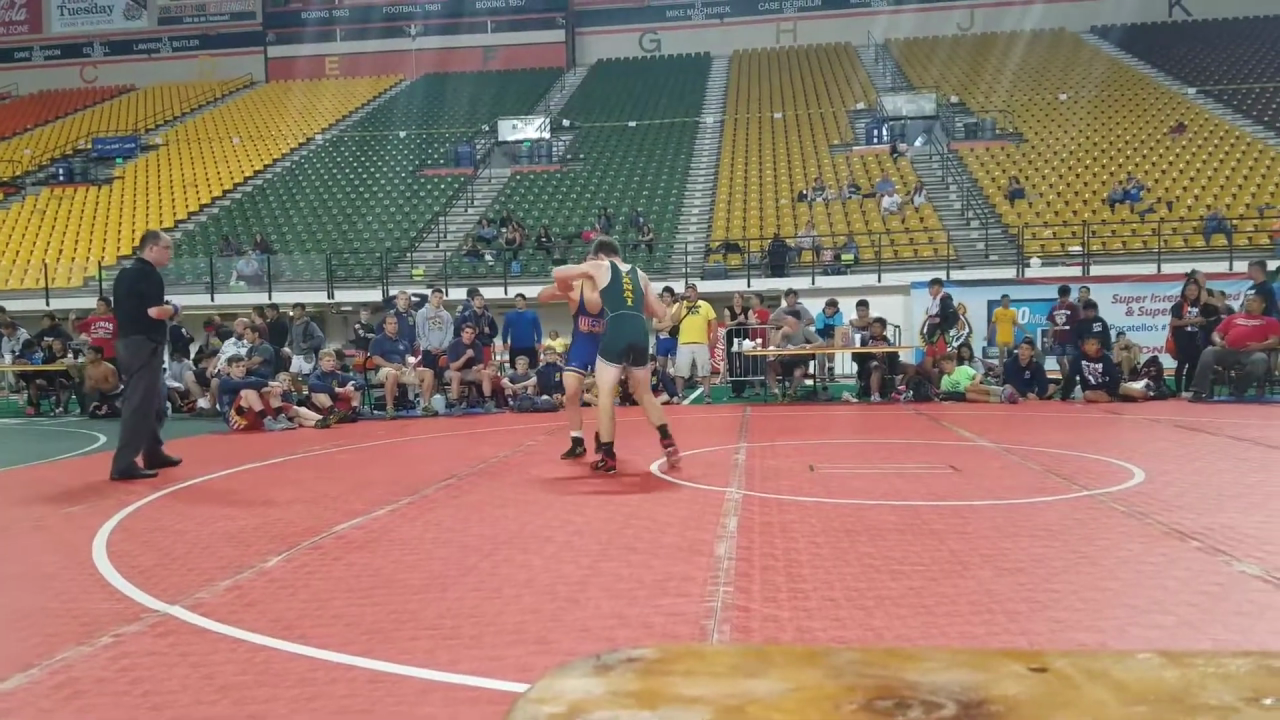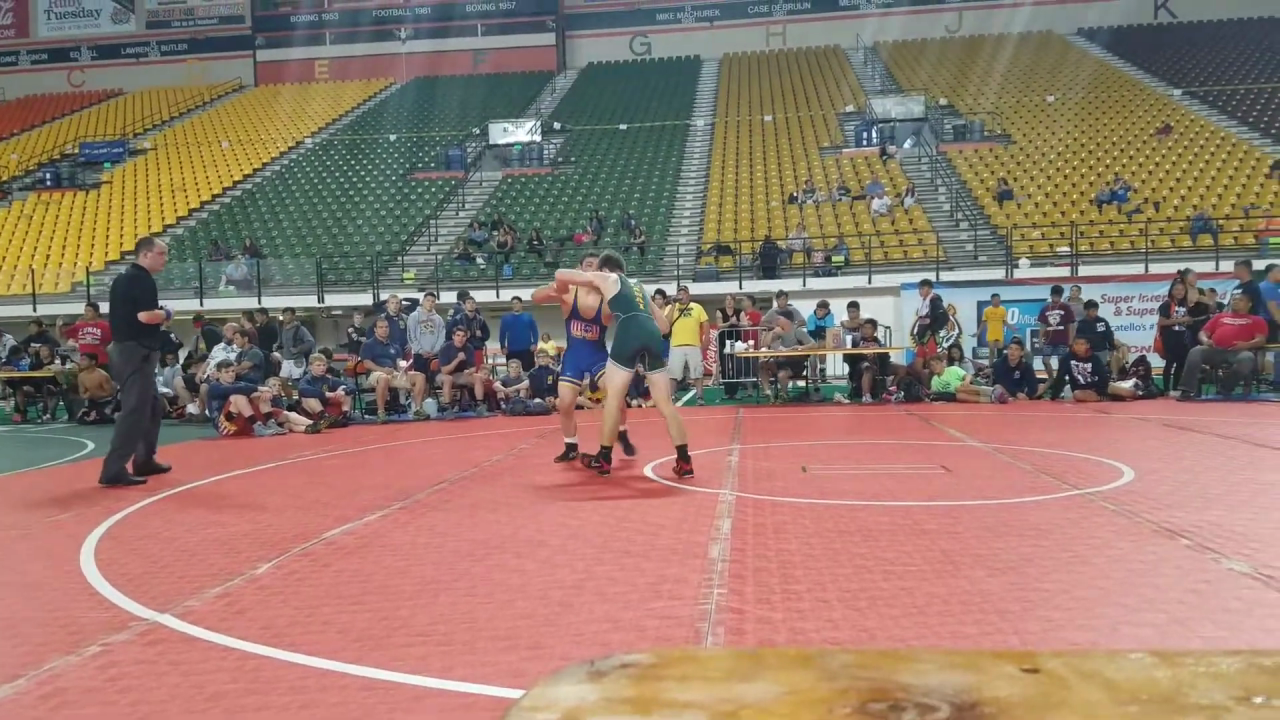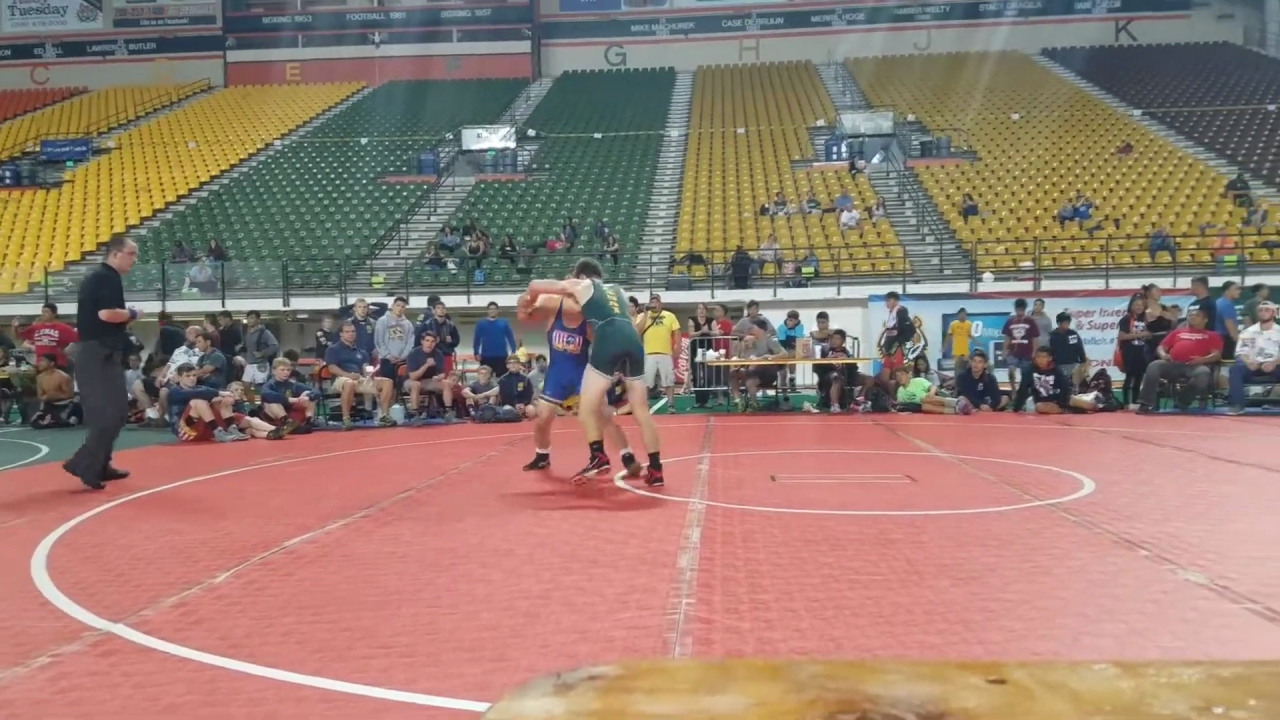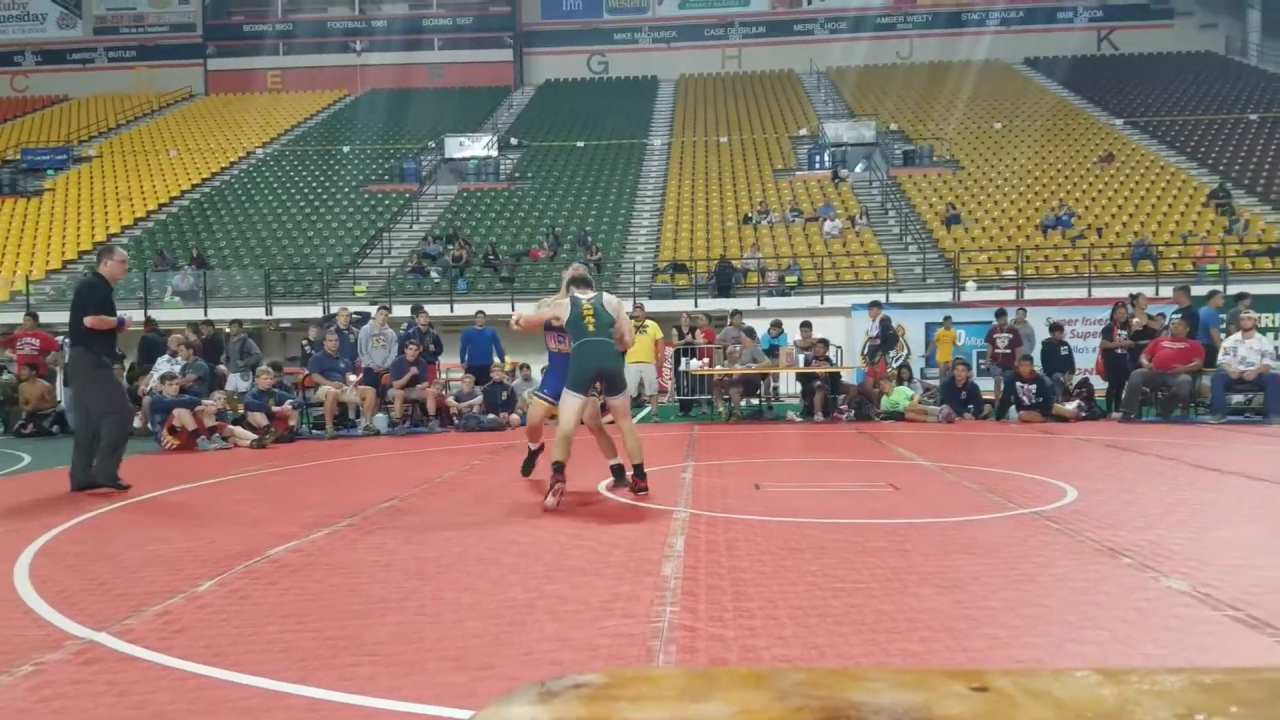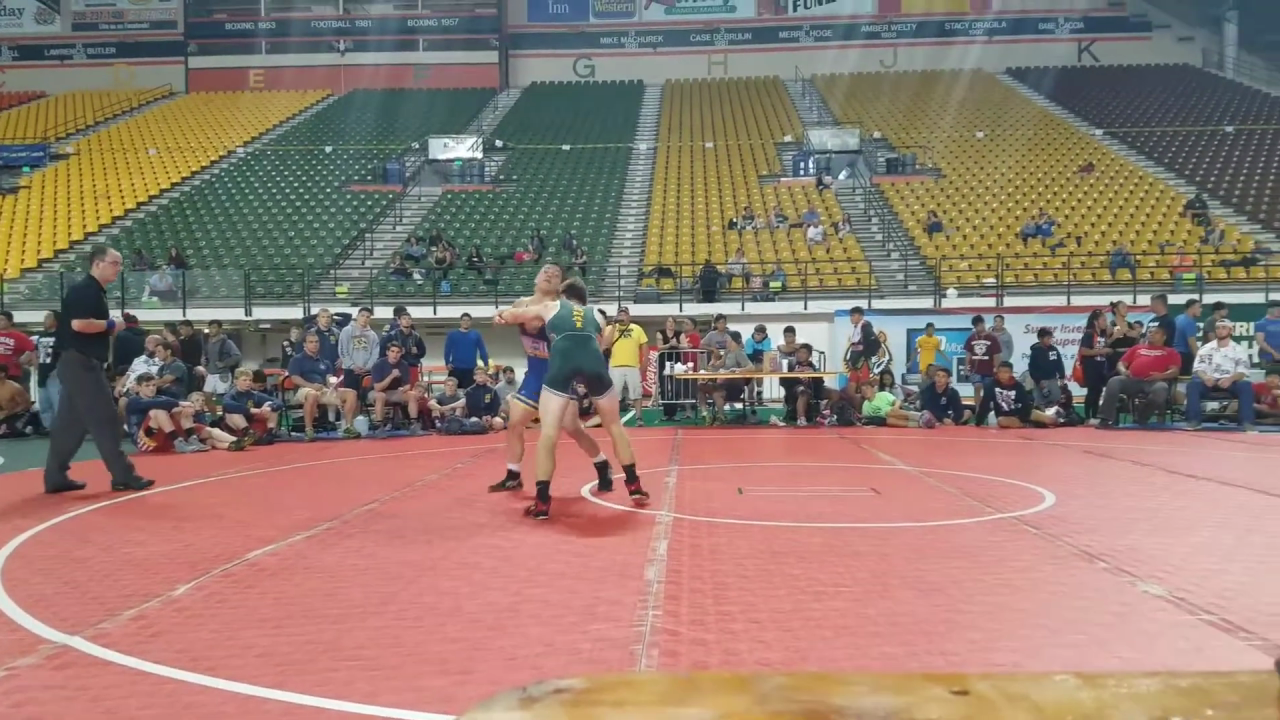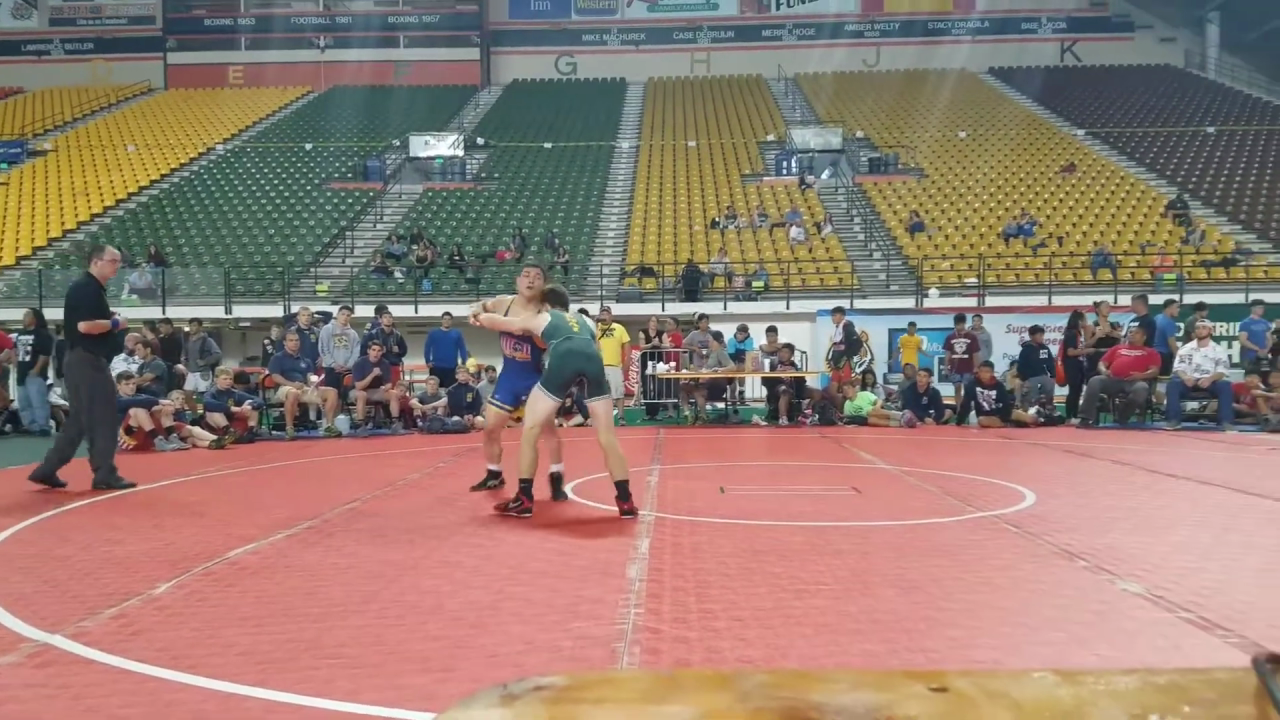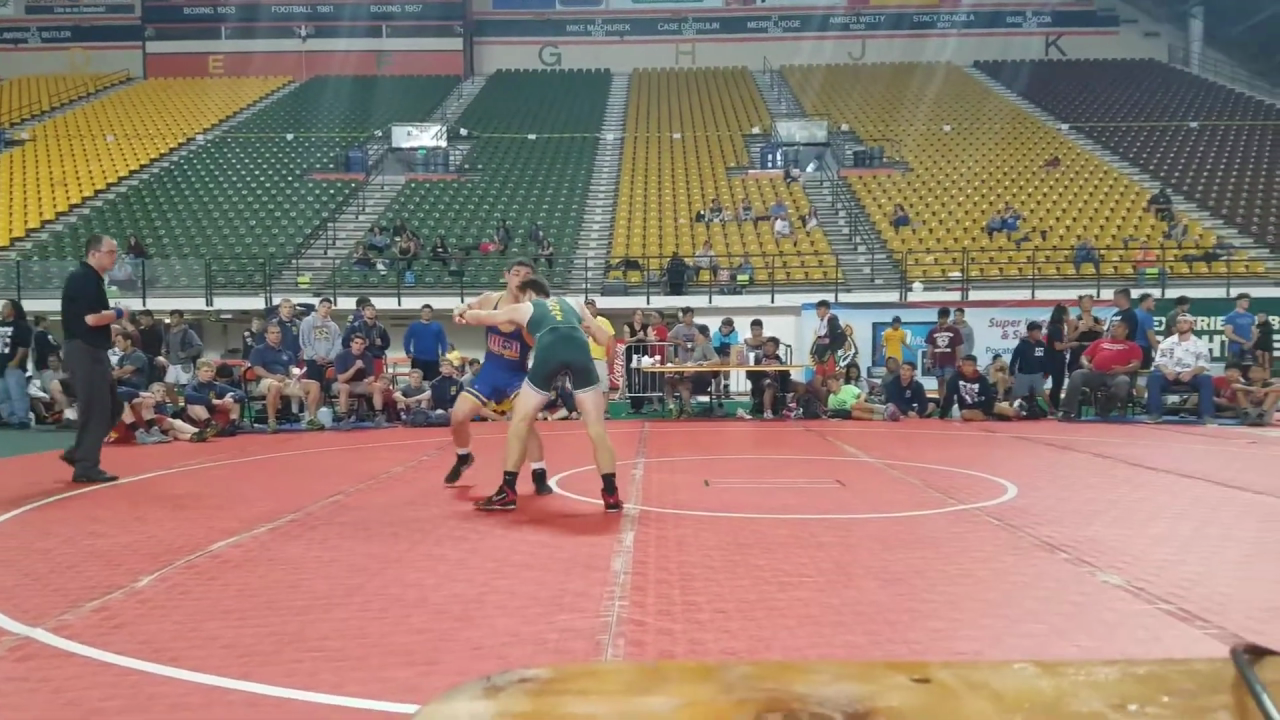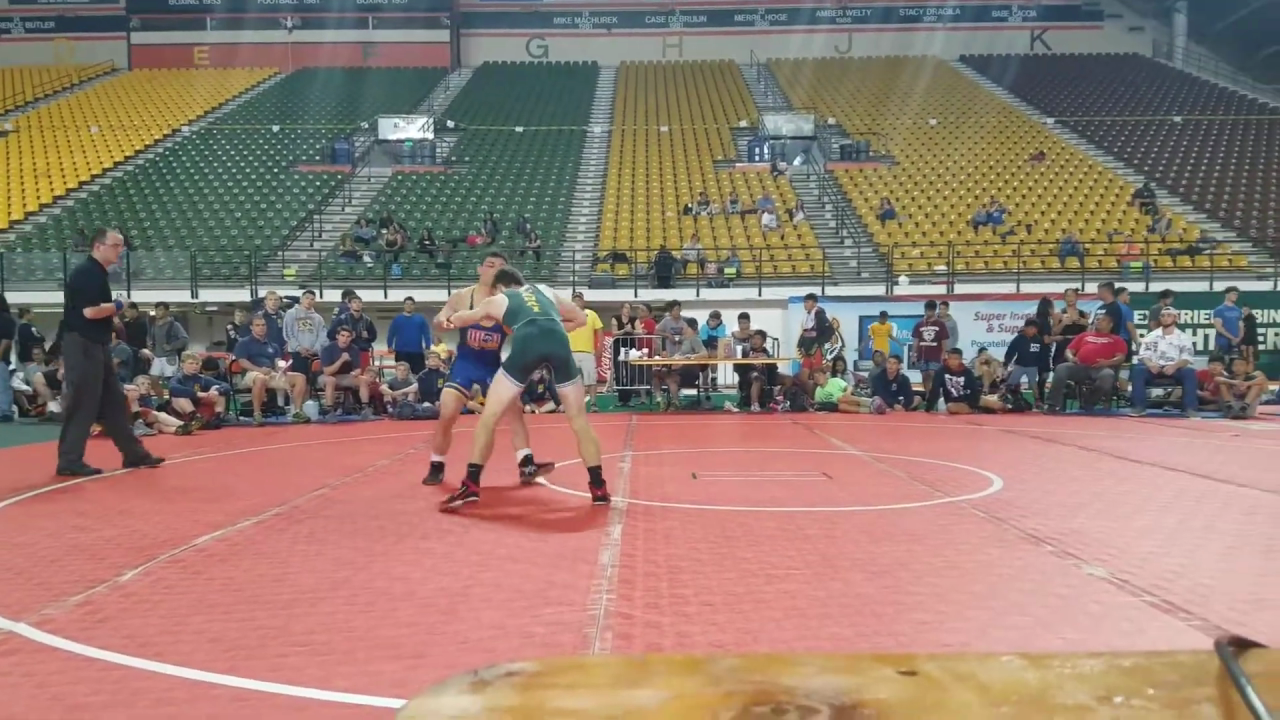
dt=0.2s
person 1, frame 1
left shoulder: (125, 274)
right shoulder: (149, 274)
right elbow: (155, 311)
left wrist: (165, 309)
right wrist: (173, 308)
left hip: (127, 343)
right hip: (143, 345)
left knee: (153, 401)
right knee: (140, 404)
left ankle: (153, 454)
right ankle: (123, 464)
person 1, frame 2
left shoulder: (123, 279)
right shoulder: (142, 280)
right elbow: (146, 315)
left wrist: (159, 315)
right wrist: (166, 314)
left hip: (124, 349)
right hip: (137, 352)
left knee: (151, 407)
right knee: (135, 411)
left ankle: (144, 461)
right ankle: (113, 469)
person 1, frame 3
left shoulder: (96, 278)
right shoulder: (108, 278)
right elbow: (107, 313)
left wrist: (124, 316)
right wrist: (131, 314)
left hip: (91, 351)
right hip: (100, 352)
left knee: (100, 410)
right knee: (115, 410)
left ankle: (99, 465)
right ankle: (83, 463)
person 1, frame 4
left shoulder: (96, 287)
right shoulder: (95, 286)
right elbow: (91, 320)
left wrist: (116, 325)
right wrist: (120, 321)
left hip: (86, 360)
right hip: (90, 360)
left knee: (90, 420)
right knee: (121, 413)
left ankle: (82, 474)
right ankle: (106, 471)
person 1, frame 5
left shoulder: (94, 291)
right shoulder: (84, 289)
right elbow: (78, 324)
left wrist: (109, 328)
right wrist: (110, 325)
left hip: (81, 364)
right hip: (81, 363)
left knee: (70, 423)
right knee: (106, 420)
left ankle: (55, 477)
right ankle: (123, 475)
person 1, frame 6
left shoulder: (94, 288)
right shoulder: (85, 289)
right elbow: (84, 325)
left wrist: (112, 325)
right wrist: (115, 323)
left hip: (86, 362)
right hip: (87, 362)
left knee: (80, 420)
right knee: (103, 419)
left ankle: (46, 470)
right ankle: (105, 475)
person 1, frame 7
left shoulder: (89, 278)
right shoulder: (85, 279)
right elbow: (91, 318)
left wrist: (111, 316)
right wrist: (118, 313)
left hip: (88, 353)
right hip: (84, 353)
left knee: (112, 407)
right knee: (96, 411)
left ankle: (79, 453)
right ankle: (86, 467)
person 1, frame 8
left shoulder: (97, 272)
right shoulder: (87, 273)
right elbow: (90, 311)
left wrist: (114, 308)
right wrist: (118, 305)
left hip: (93, 346)
right hip: (83, 346)
left knee: (117, 401)
right knee: (83, 405)
left ankle: (133, 453)
right ankle: (70, 461)
person 2, frame 1
left shoulder: (598, 268)
right shoulder: (640, 275)
left elbow: (557, 274)
right elbow: (660, 311)
left wrist: (566, 288)
left hip: (615, 333)
right hip: (640, 332)
left knee: (605, 396)
right knee: (644, 394)
left ankle: (608, 457)
right ankle: (667, 440)
person 2, frame 2
left shoulder: (605, 278)
right shoulder: (639, 287)
left elbow: (560, 275)
right elbow: (664, 326)
left wrist: (562, 292)
left hip: (628, 335)
right hip: (652, 337)
left knee: (613, 400)
right knee: (665, 403)
left ankle: (603, 459)
right ankle: (685, 462)
person 2, frame 3
left shoulder: (579, 285)
right shoulder: (618, 291)
left elbow: (535, 286)
left wrist: (530, 301)
left hip: (608, 341)
right hip: (633, 340)
left knee: (588, 406)
right knee: (641, 409)
left ankle: (598, 456)
right ankle: (655, 469)
person 2, frame 4
left shoulder: (563, 304)
right shoulder: (611, 300)
left elbow: (526, 321)
right elbow: (629, 340)
left wrist: (517, 320)
left hip: (582, 362)
right hip: (610, 360)
left knee: (565, 428)
right knee: (625, 422)
left ankle: (558, 478)
right ankle: (640, 479)
person 2, frame 5
left shoulder: (551, 307)
right shoulder: (597, 316)
left elbow: (508, 316)
left wrist: (502, 316)
left hip: (563, 359)
right hip: (593, 360)
left knee: (548, 433)
right knee: (614, 426)
left ankle: (542, 500)
right ankle: (634, 485)
person 2, frame 6
left shoulder: (540, 318)
right shoulder: (585, 322)
left elbow: (495, 321)
left wrist: (479, 317)
left hip: (562, 360)
right hip: (593, 360)
left knee: (531, 429)
right knee: (606, 436)
left ankle: (524, 498)
right ankle: (626, 502)
person 2, frame 7
left shoulder: (522, 308)
right shoulder: (572, 303)
left elbow: (477, 317)
right elbow: (605, 338)
left wrist: (465, 314)
left hip: (549, 352)
right hip: (580, 350)
left knee: (520, 422)
right knee: (597, 428)
left ankle: (507, 492)
right ankle: (611, 495)
person 2, frame 8
left shoulder: (497, 301)
right shoulder: (545, 291)
left elbow: (457, 320)
right elbow: (580, 318)
left wrist: (450, 318)
left hip: (526, 344)
right hip: (558, 344)
left knee: (489, 417)
right knee: (579, 420)
left ankle: (471, 485)
right ankle: (598, 487)
person 3, frame 1
right shoulder: (574, 288)
right elbow: (542, 297)
right wrist: (558, 288)
left hip: (602, 349)
right hip: (578, 349)
right knee: (571, 395)
left ankle: (601, 435)
right ankle: (577, 444)
person 3, frame 2
right shoulder: (568, 291)
right elbow: (536, 297)
right wrist: (553, 288)
left hip: (598, 354)
right hip: (573, 356)
right knee: (564, 404)
left ankle: (622, 434)
right ankle: (571, 447)
person 3, frame 3
right shoulder: (553, 302)
right elbow: (525, 317)
right wrist: (526, 304)
left hip: (582, 370)
right hip: (557, 371)
right knee: (541, 421)
left ankle: (628, 459)
right ankle: (541, 457)
person 3, frame 4
right shoulder: (545, 305)
right hip: (554, 371)
left knee: (593, 424)
right knee: (533, 422)
left ankle: (618, 469)
right ankle: (534, 449)
person 3, frame 5
right shoulder: (521, 305)
right hip: (534, 376)
left knee: (571, 428)
right knee: (513, 424)
left ankle: (603, 467)
right ankle: (513, 477)
person 3, frame 6
right shoulder: (503, 303)
right elbow: (484, 306)
right wrist: (476, 311)
left hip: (533, 378)
right hip: (508, 377)
right knee: (490, 428)
left ankle: (557, 479)
right ankle: (494, 475)
person 3, frame 7
right shoulder: (490, 300)
right elbow: (469, 308)
right wrist: (460, 311)
left hip: (516, 375)
right hip: (488, 371)
right knee: (457, 418)
left ankle: (539, 476)
right ankle: (463, 458)
person 3, frame 8
right shoulder: (462, 296)
right elbow: (441, 321)
right wrist: (442, 320)
left hip: (493, 365)
right hip: (464, 364)
left knee: (514, 410)
right knee: (446, 416)
left ankle: (527, 464)
right ankle: (437, 466)
